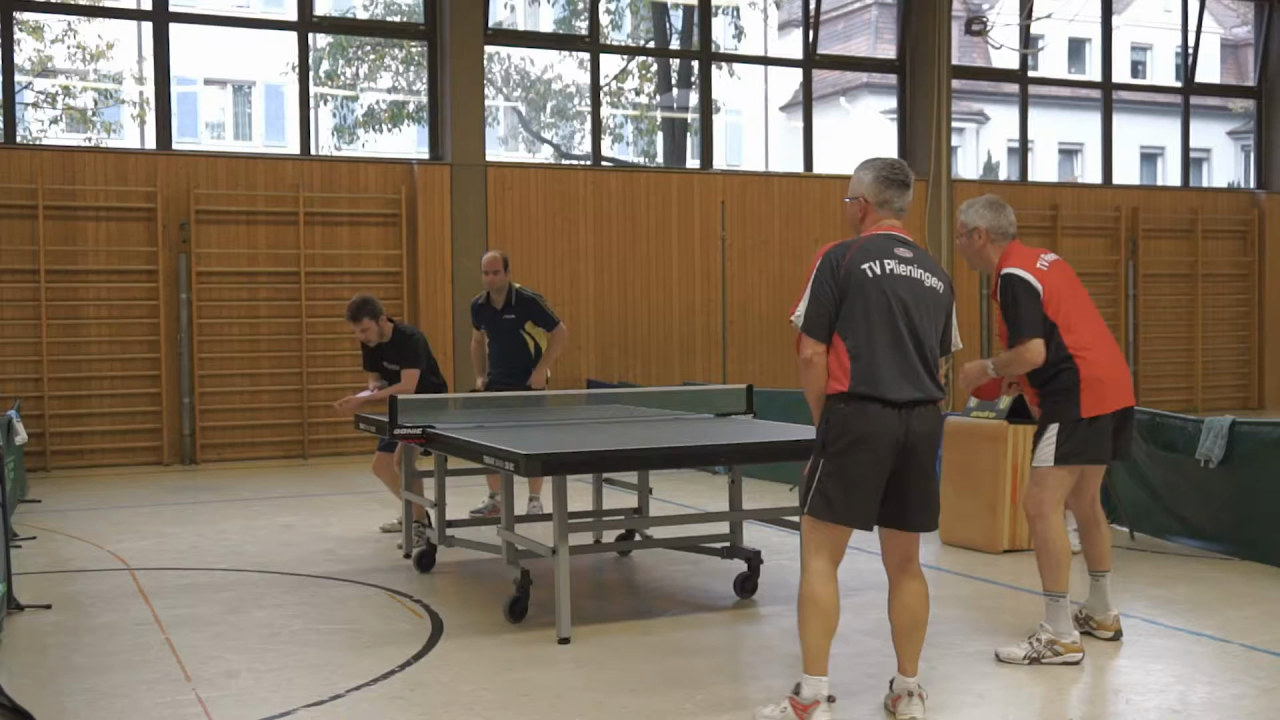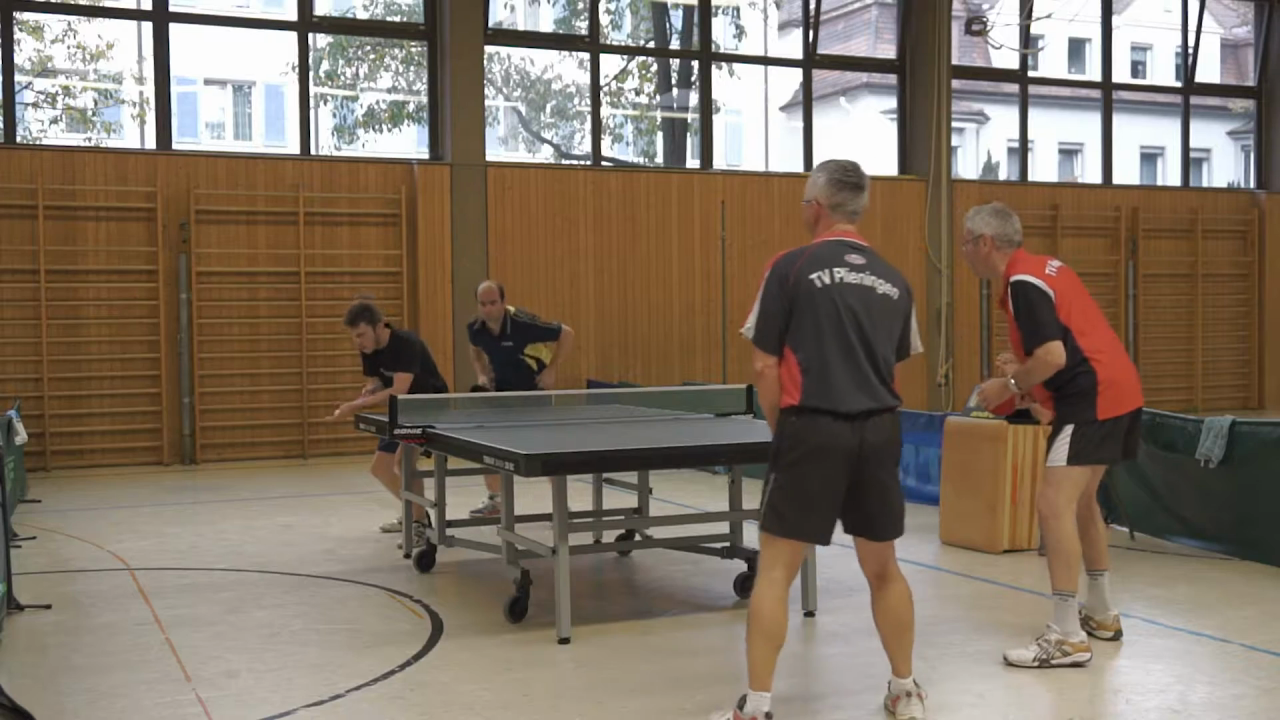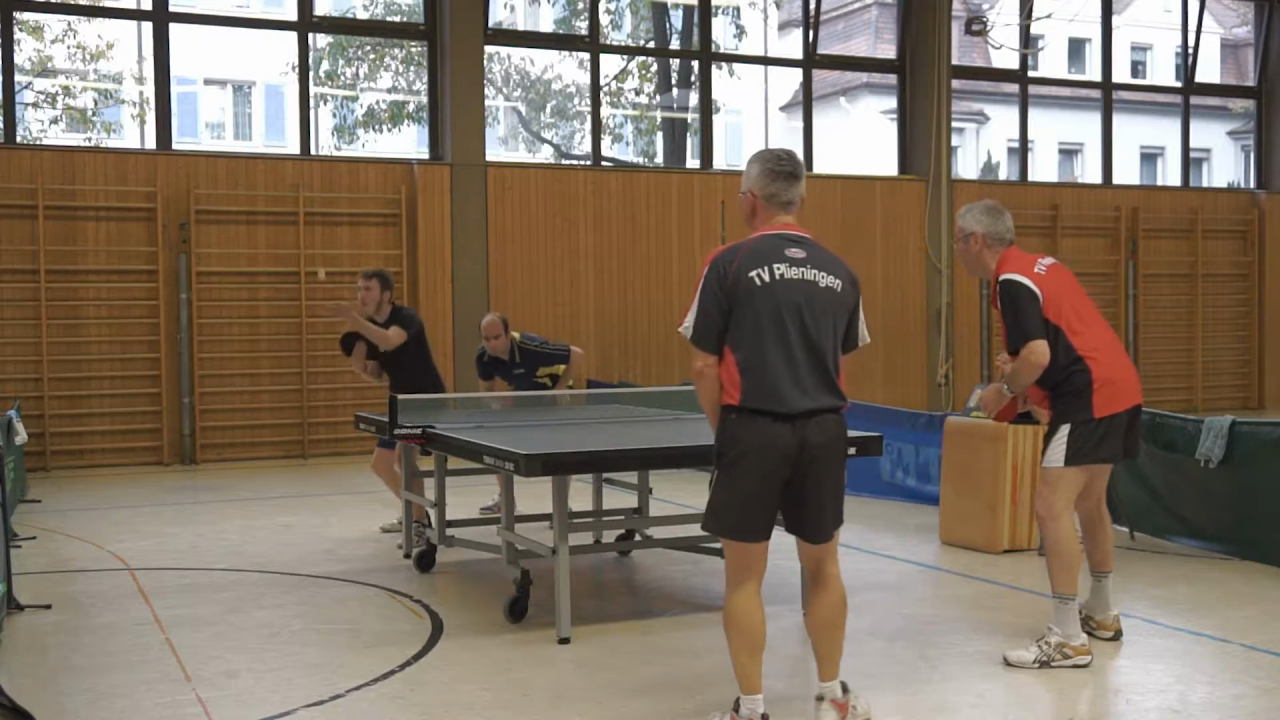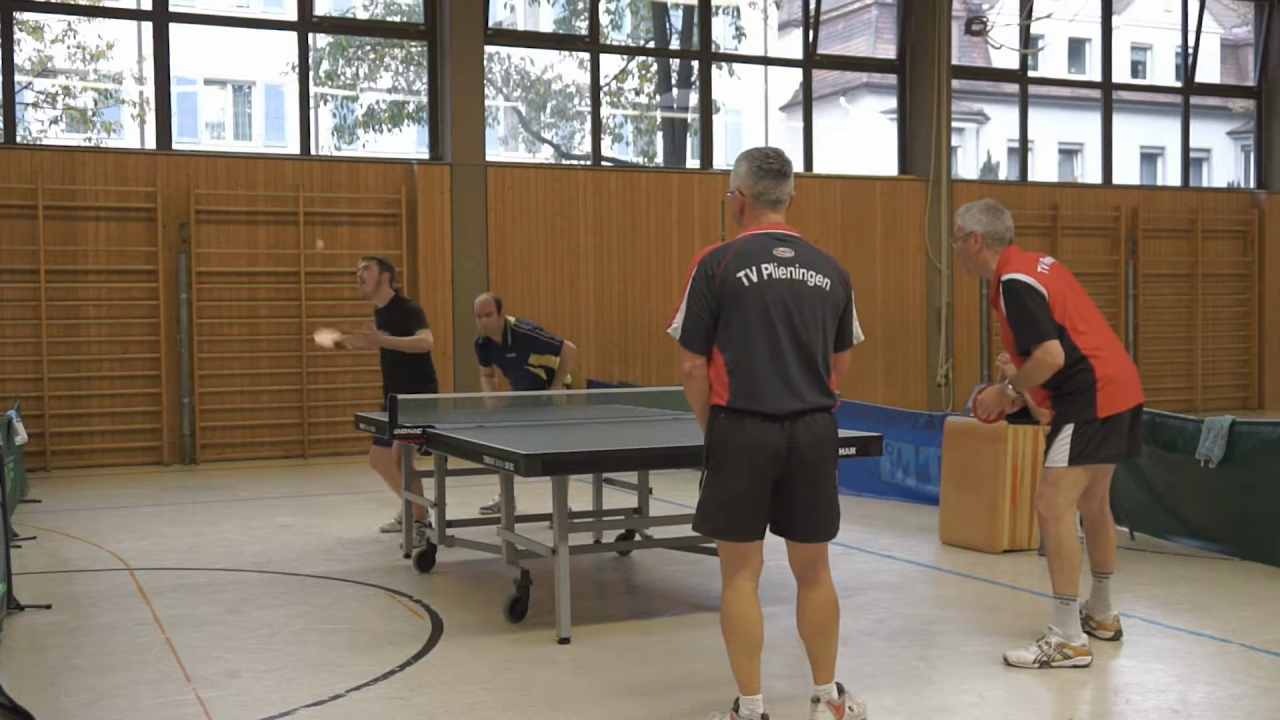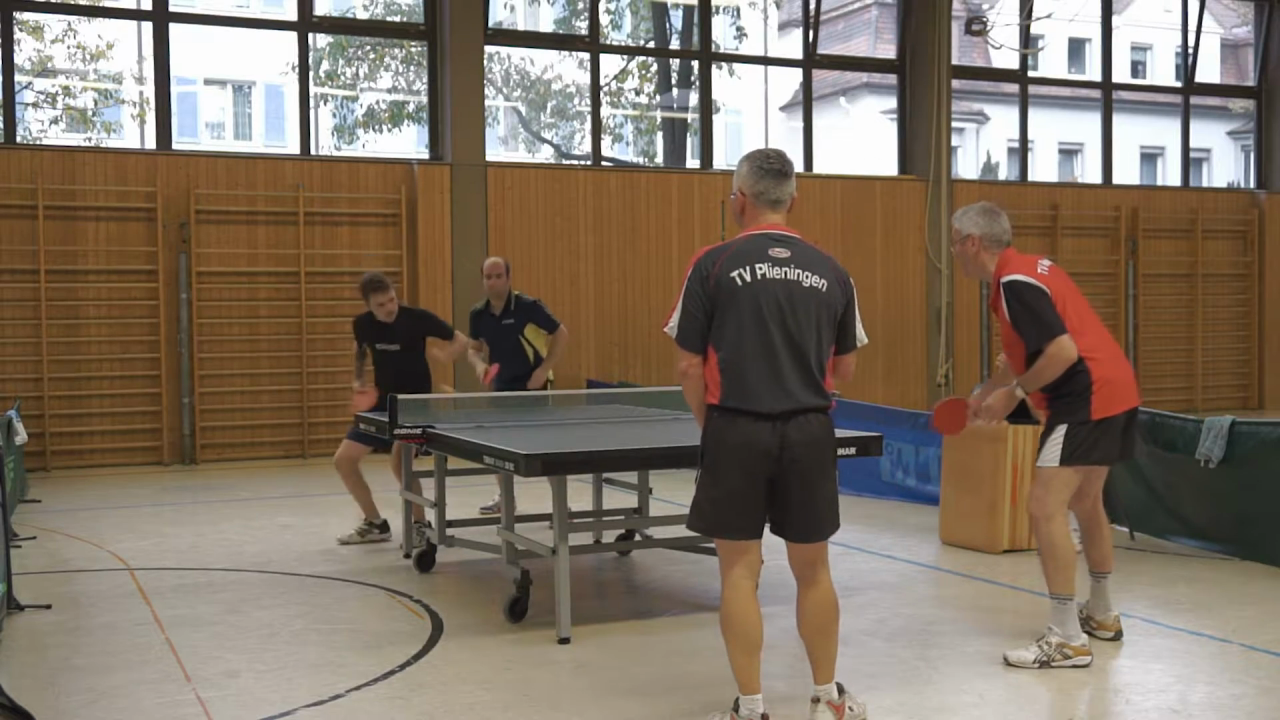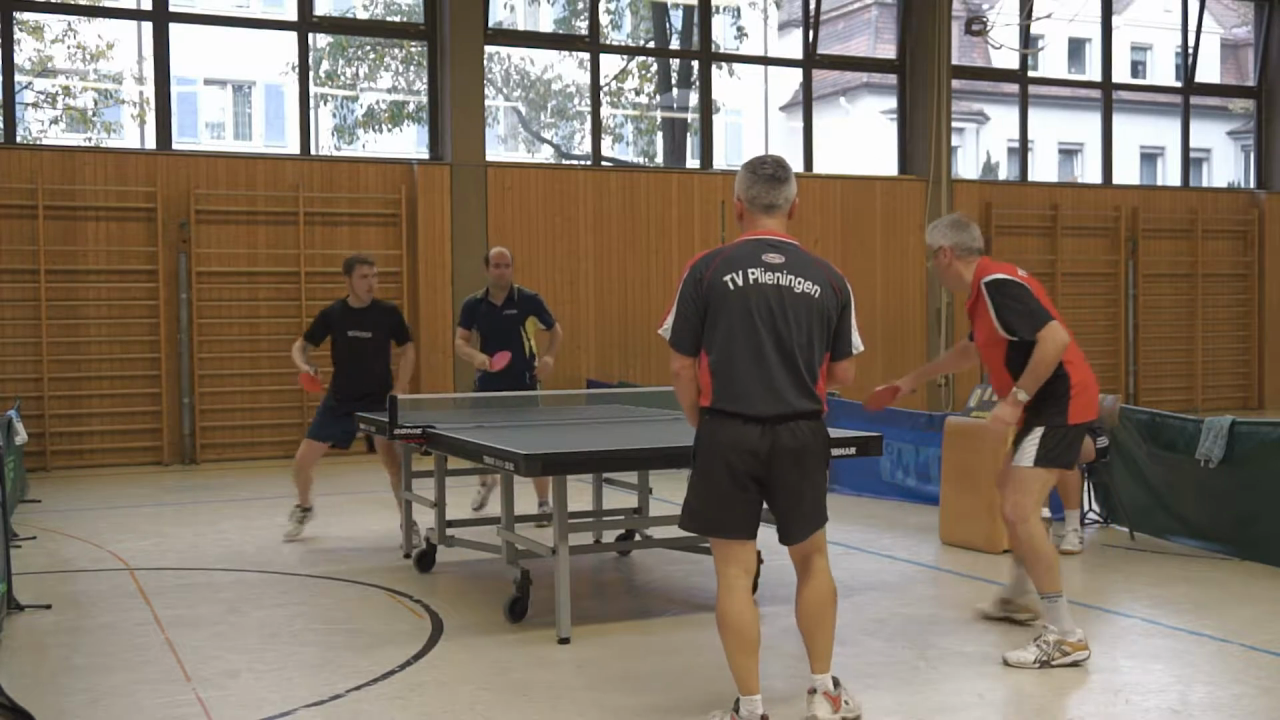
dt=0.4s
person 1, frame 1
left shoulder: (840, 259)
right shoulder: (935, 274)
left elbow: (812, 354)
left wrist: (824, 421)
left hip: (860, 418)
right hip: (920, 424)
left knee: (819, 557)
right knee: (905, 564)
person 1, frame 2
left shoulder: (793, 267)
right shoulder: (894, 281)
left elbow: (764, 364)
left wrist: (780, 430)
left hip: (811, 432)
right hip: (877, 433)
left knee: (774, 572)
right knee: (883, 569)
person 1, frame 3
left shoulder: (729, 264)
right shoulder: (839, 272)
left elbow: (704, 365)
right elbow: (843, 360)
left wrist: (721, 430)
left hip: (754, 431)
right hip: (823, 431)
left knee: (744, 576)
right knee: (822, 569)
person 1, frame 4
left shoulder: (717, 264)
right shoulder: (831, 271)
left elbow: (693, 367)
right elbow: (840, 363)
left wrist: (711, 430)
left hip: (743, 432)
right hip: (814, 433)
left knee: (740, 576)
right knee: (814, 572)
person 1, frame 5
left shoulder: (713, 265)
right shoulder: (831, 273)
left elbow: (690, 365)
right elbow: (844, 366)
left wrist: (710, 428)
left hip: (738, 433)
right hip: (808, 433)
left knee: (740, 574)
right knee: (813, 572)
person 1, frame 6
left shoulder: (708, 270)
right shoulder: (828, 279)
left elbow: (682, 367)
right elbow: (844, 375)
left wrist: (701, 430)
left hip: (729, 435)
right hip: (800, 436)
left knee: (735, 574)
right knee: (812, 561)
person 2, frame 1
left shoulder: (1013, 276)
right shoulder: (1042, 260)
left elbow: (1032, 353)
left wrist: (987, 369)
right wrist: (1009, 368)
left hip: (1080, 398)
right hip: (1111, 387)
left knee: (1042, 506)
right knee: (1083, 501)
left ankle: (1059, 636)
right ankle: (1101, 614)
person 2, frame 2
left shoulder: (1023, 283)
right shoulder: (1042, 268)
left elbow: (1052, 356)
left wrist: (1009, 385)
right wrist: (1025, 378)
left hip: (1091, 400)
right hip: (1115, 390)
left knee: (1054, 505)
right knee: (1080, 501)
left ankle: (1066, 636)
right ankle: (1100, 613)
person 2, frame 3
left shoulder: (1012, 282)
right shoulder: (1039, 264)
left elbow: (1036, 355)
left wrist: (1003, 390)
right wrist: (1022, 385)
left hip: (1089, 399)
right hip: (1117, 387)
left knee: (1051, 507)
right knee: (1089, 502)
left ankle: (1068, 638)
right ankle: (1101, 614)
person 2, frame 4
left shoulder: (1014, 282)
right shoulder: (1035, 264)
left elbow: (1049, 356)
left wrist: (1006, 391)
right wrist: (1019, 385)
left hip: (1091, 398)
right hip: (1116, 387)
left knee: (1053, 507)
right knee: (1091, 502)
left ankle: (1068, 639)
right ankle: (1101, 615)
person 2, frame 5
left shoulder: (1015, 284)
right shoulder: (1027, 270)
left elbow: (1064, 351)
right elbow: (1025, 348)
left wrist: (1012, 395)
right wrist: (986, 393)
left hip: (1088, 400)
right hip: (1111, 391)
left knee: (1045, 509)
right knee: (1085, 504)
left ankle: (1068, 639)
right ankle: (1101, 614)
person 2, frame 6
left shoulder: (997, 285)
right shoulder: (984, 285)
left elbow: (1056, 337)
right elbow: (972, 348)
left wrist: (1015, 400)
right wrist: (911, 379)
left hip: (1058, 404)
right hip: (1049, 404)
left knee: (1020, 512)
right knee: (1012, 495)
left ankle: (1064, 636)
right ankle: (1018, 596)
person 3, frame 1
left shoulder: (410, 338)
right shoulder: (369, 342)
left elbow: (408, 387)
right elbow: (375, 378)
left wrist: (364, 400)
right wrist: (373, 388)
left knee: (402, 457)
right knee: (381, 467)
left ankle: (420, 524)
right ankle: (414, 513)
person 3, frame 2
left shoulder: (407, 343)
right shoulder: (368, 348)
left elbow: (399, 391)
right elbow: (378, 384)
left wrist: (356, 406)
right wrist: (369, 392)
left knee: (403, 458)
right knee: (380, 468)
left ankle: (420, 525)
right ankle: (414, 514)
person 3, frame 3
left shoulder: (406, 318)
right shoulder: (369, 326)
left elbow: (389, 341)
right elbow: (376, 373)
left wrist: (357, 322)
right wrist: (359, 364)
left knee: (404, 455)
right knee: (380, 464)
left ankle: (420, 524)
right ankle: (414, 514)
person 3, frame 4
left shoulder: (407, 308)
right shoulder: (379, 311)
left elbow: (426, 343)
left wrist: (384, 339)
right wrist: (364, 342)
left hip: (421, 397)
right hip: (394, 399)
left knee: (400, 458)
right knee: (378, 461)
left ankle: (421, 523)
right ankle: (411, 509)
person 3, frame 5
left shoulder: (420, 318)
right shoulder: (363, 323)
left elbow: (460, 341)
left wrist: (445, 356)
right wrist: (358, 377)
right hip: (383, 405)
left knee: (398, 461)
right knee: (343, 460)
left ankle: (421, 525)
right ankle: (375, 524)
person 3, frame 6
left shoulder: (389, 313)
right shoulder: (331, 314)
left elbow: (408, 350)
right elbow: (301, 345)
left wrist: (398, 390)
right wrist: (303, 364)
left hip: (377, 400)
right hip: (338, 400)
left knee: (390, 456)
right knee: (304, 459)
left ankle: (411, 523)
right ankle: (303, 507)
person 4, frame 1
left shoulder: (528, 301)
right shoulder: (478, 306)
left elbow: (560, 333)
left wrist: (542, 370)
right wrist: (480, 375)
left hip: (528, 383)
right hip: (496, 383)
left ankle: (535, 500)
right ankle: (495, 499)
person 4, frame 2
left shoulder: (524, 323)
right shoulder: (474, 328)
left elbow: (567, 334)
left wrist: (550, 370)
right wrist: (481, 374)
left hip: (536, 386)
right hip: (503, 387)
right ankle: (494, 500)
person 4, frame 3
left shoulder: (532, 348)
right shoulder: (483, 357)
left elbow: (577, 355)
right elbow: (487, 389)
left wrist: (559, 388)
left hip: (552, 391)
right hip: (522, 394)
person 4, frame 4
left shoulder: (526, 333)
right shoulder: (482, 343)
left elbow: (570, 350)
right elbow: (487, 375)
left wrist: (556, 389)
left hip: (550, 389)
right hip: (522, 392)
person 4, frame 5
left shoulder: (529, 306)
right shoulder: (478, 314)
left elbow: (560, 334)
right elbow: (474, 349)
left wrist: (545, 368)
right wrist: (479, 364)
left hip: (532, 385)
right hip: (502, 386)
right ankle: (505, 497)
person 4, frame 6
left shoulder: (529, 300)
right shoulder: (473, 304)
left elbow: (555, 330)
right elbow: (460, 341)
left wrist: (549, 357)
right wrist: (475, 356)
left hip: (523, 383)
right hip: (487, 383)
left ankle: (544, 504)
right ankle: (487, 482)
